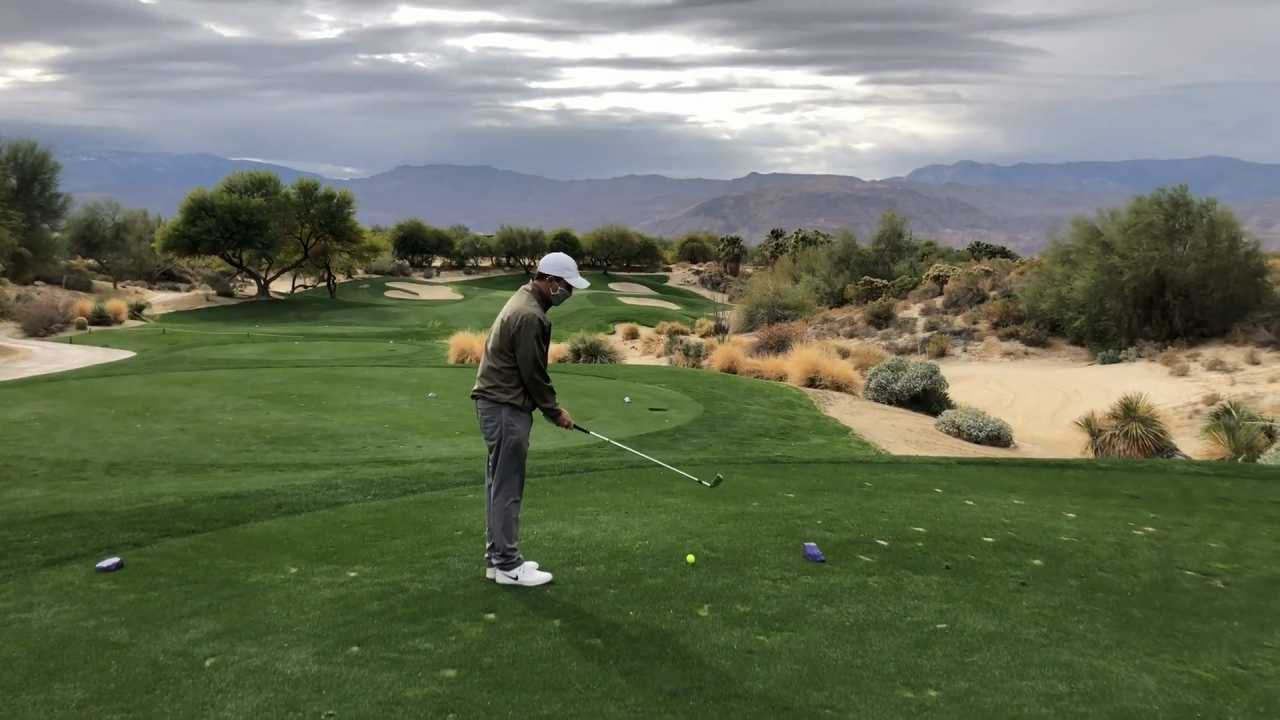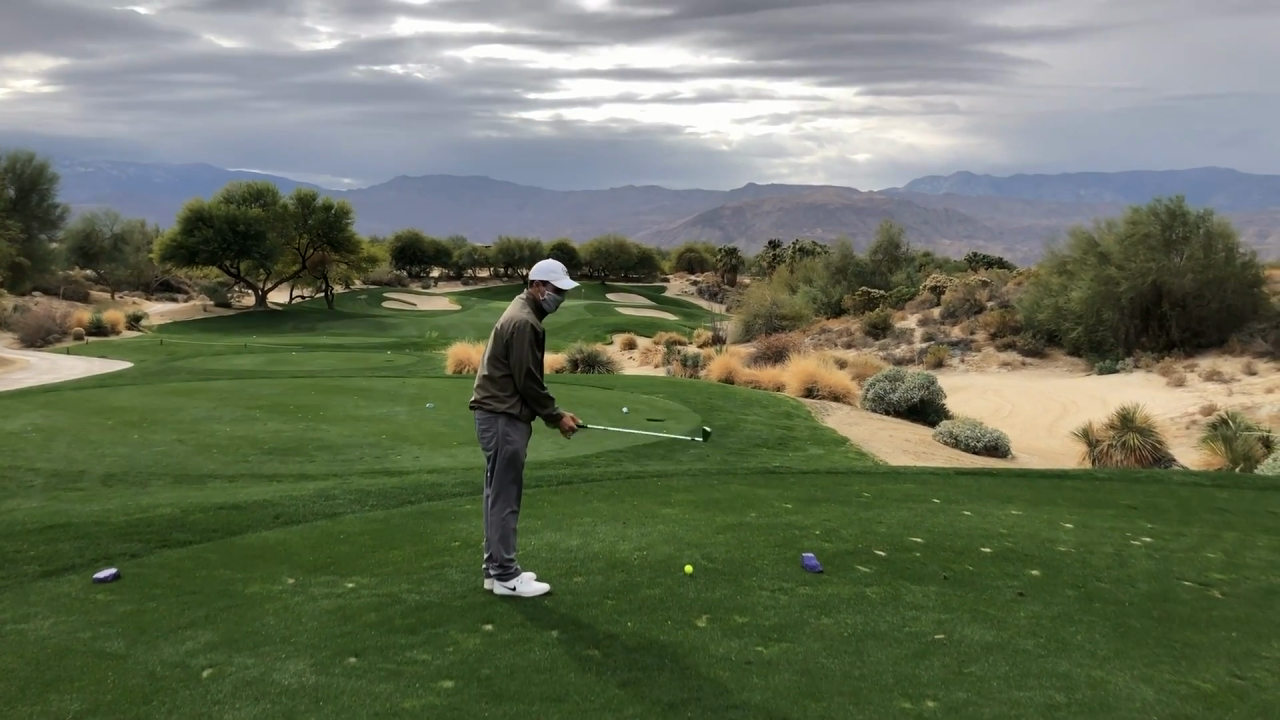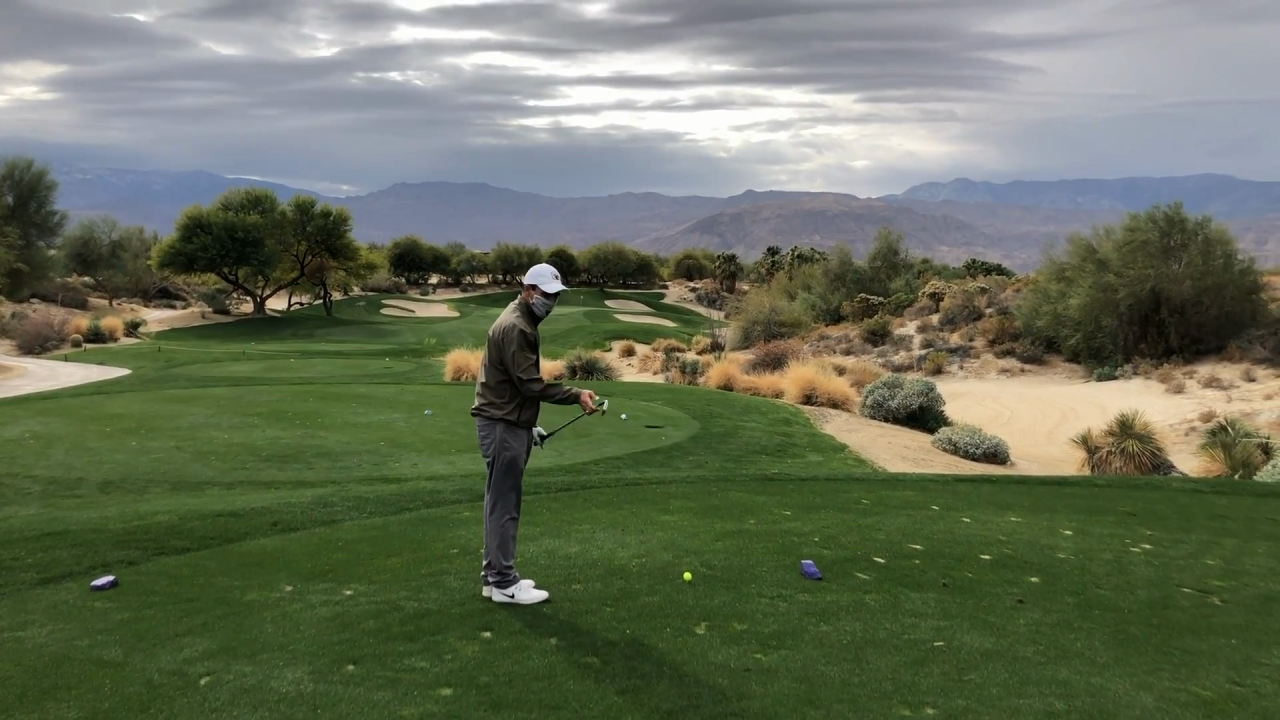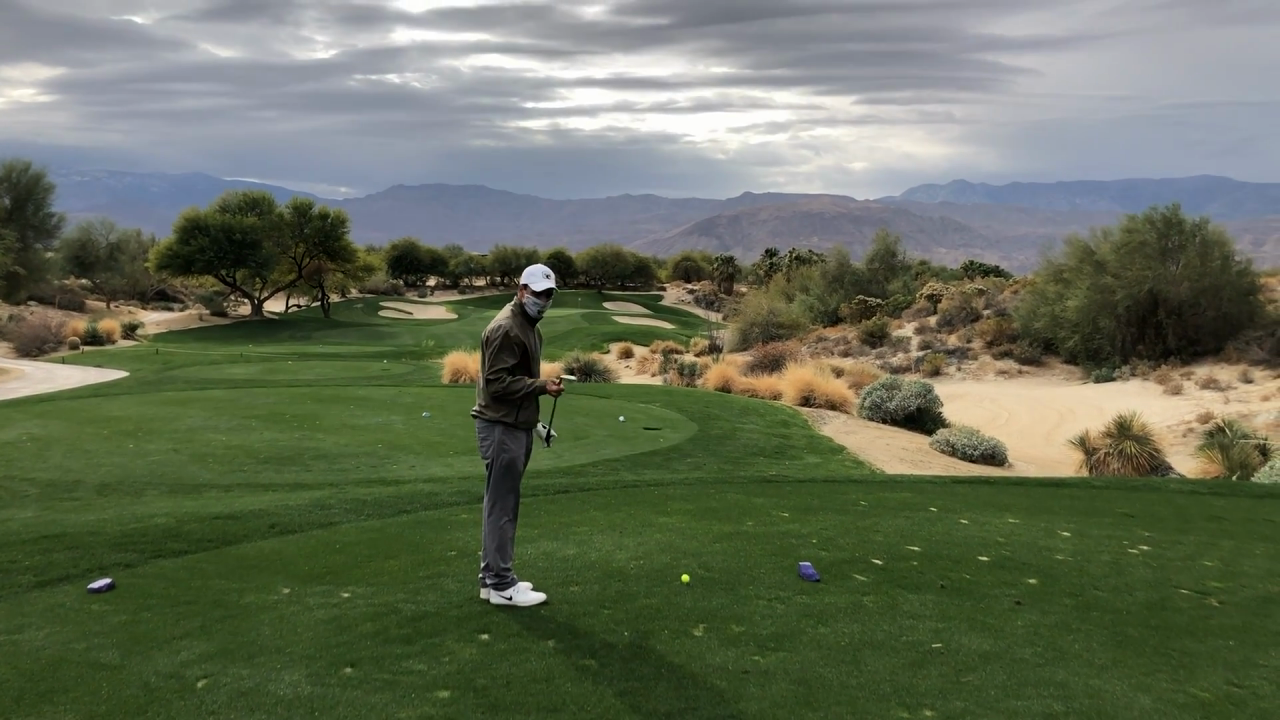
dt=0.3s
person 1, frame 1
left shoulder: (523, 301)
right shoulder: (531, 316)
right elbow: (533, 373)
left wrist: (549, 407)
right wrist: (554, 410)
left hip: (499, 402)
right hip: (505, 407)
left knee: (500, 483)
right knee: (508, 485)
left ankle: (498, 556)
right ankle: (507, 565)
person 1, frame 2
left shoulder: (521, 313)
right shoulder: (525, 322)
right elbow: (528, 381)
left wrist: (550, 412)
right wrist: (555, 416)
left hip: (500, 413)
right hip: (503, 417)
left knee: (499, 493)
right knee: (505, 496)
left ankle: (496, 567)
right ankle: (505, 575)
person 1, frame 3
left shoulder: (523, 322)
right shoulder: (514, 326)
right elbow: (531, 383)
left wrist: (530, 422)
right wrist: (575, 395)
left hip: (510, 421)
right hip: (502, 424)
left knee: (501, 501)
right knee: (504, 502)
left ankle: (494, 574)
right ankle: (503, 583)
person 1, frame 4
left shoulder: (529, 327)
right shoulder: (505, 328)
right elbow: (498, 384)
left wrist: (534, 421)
right wrist: (542, 386)
left hip: (515, 425)
right hip: (501, 427)
left knee: (501, 503)
right knee: (502, 504)
left ankle: (493, 576)
right ankle: (501, 585)
